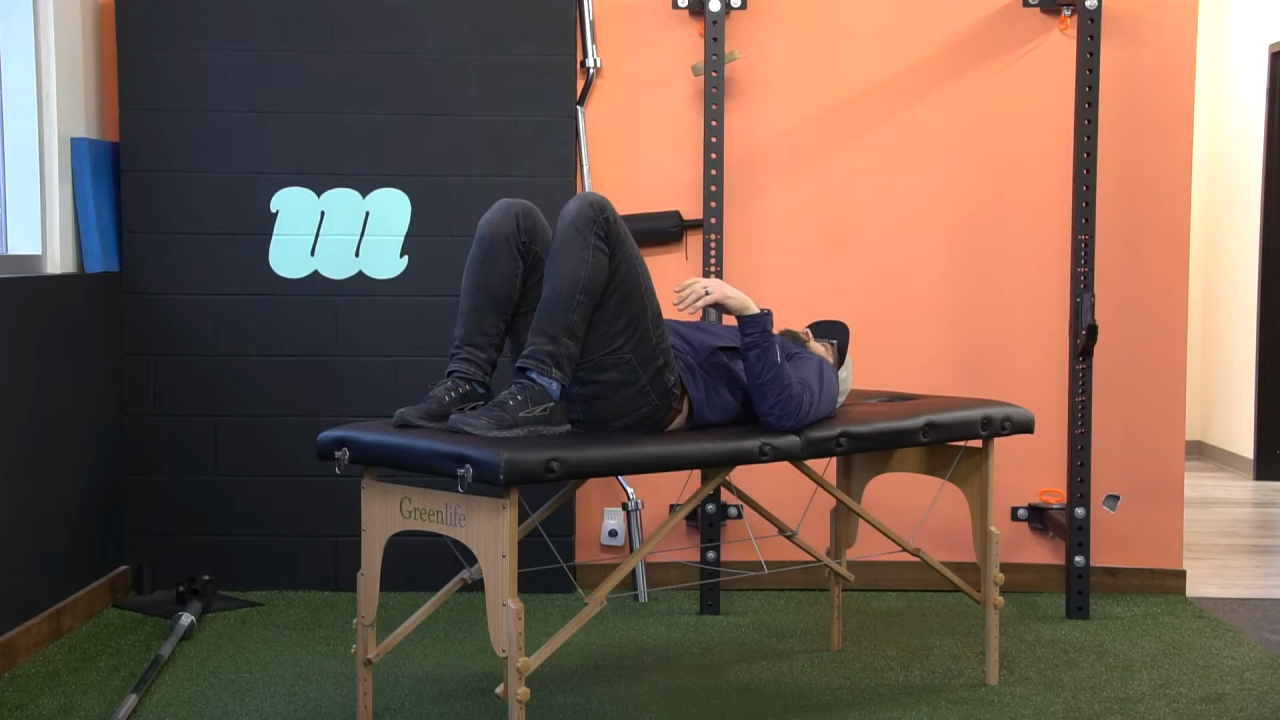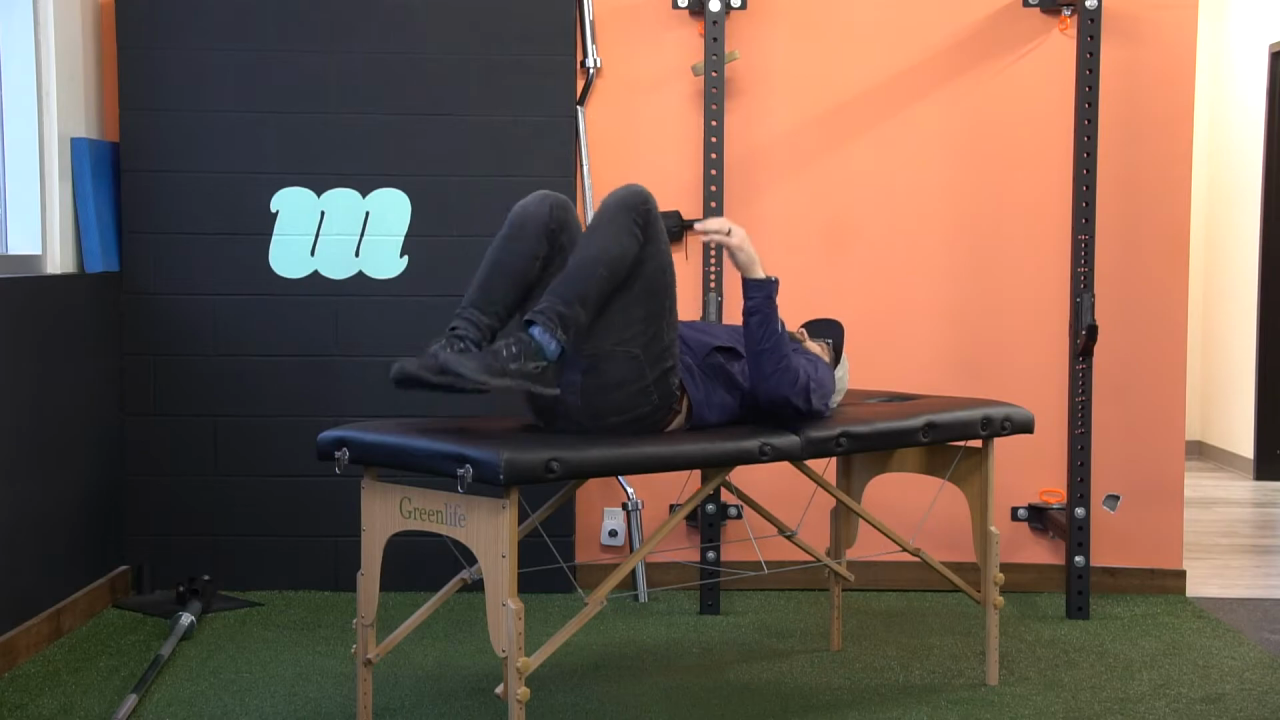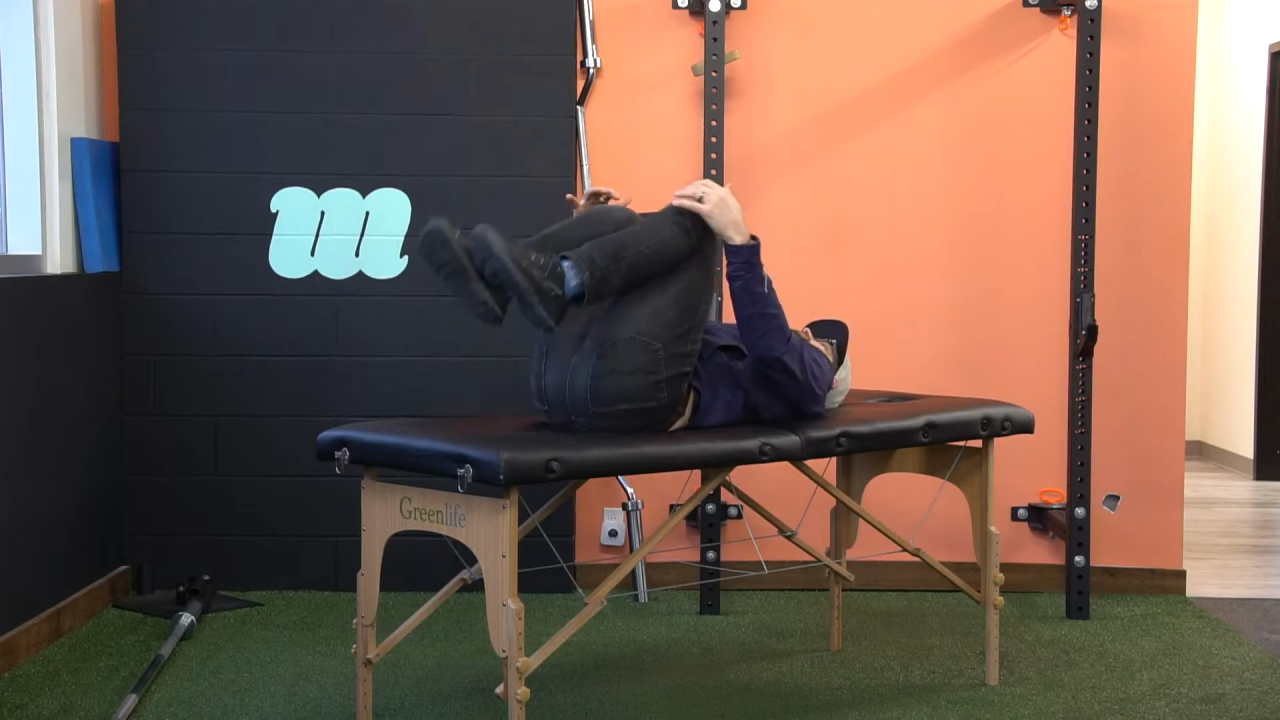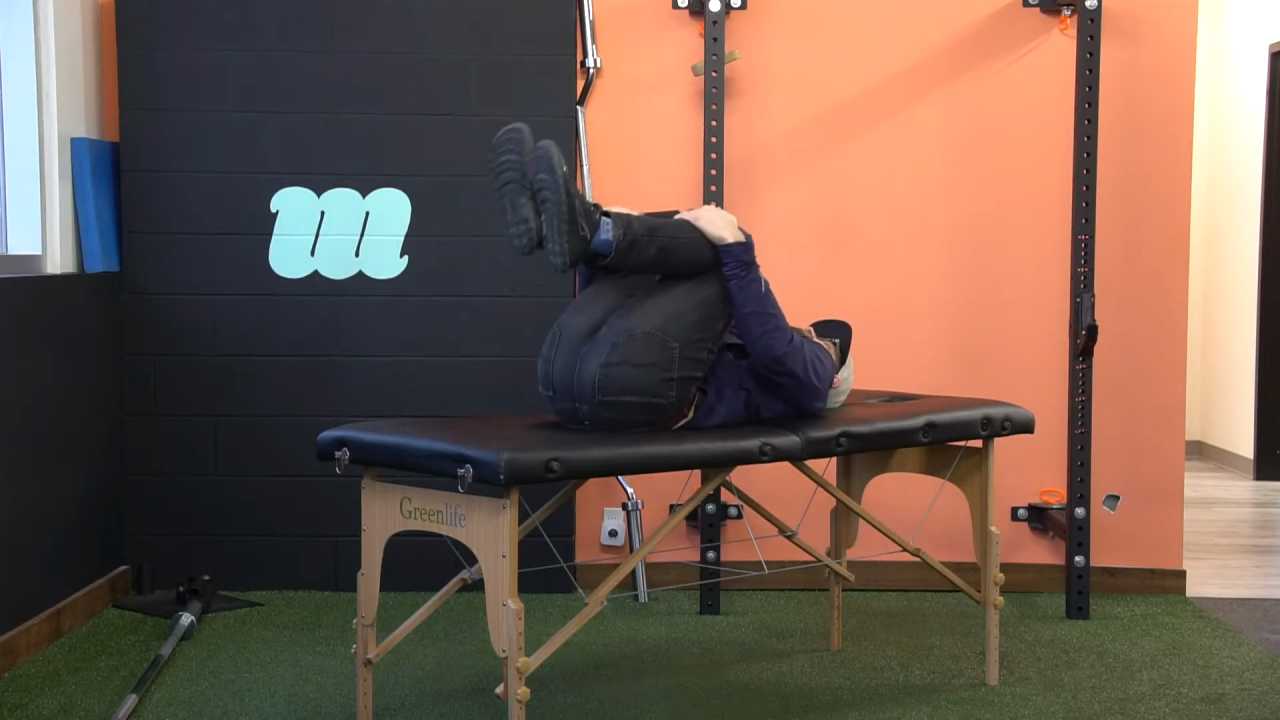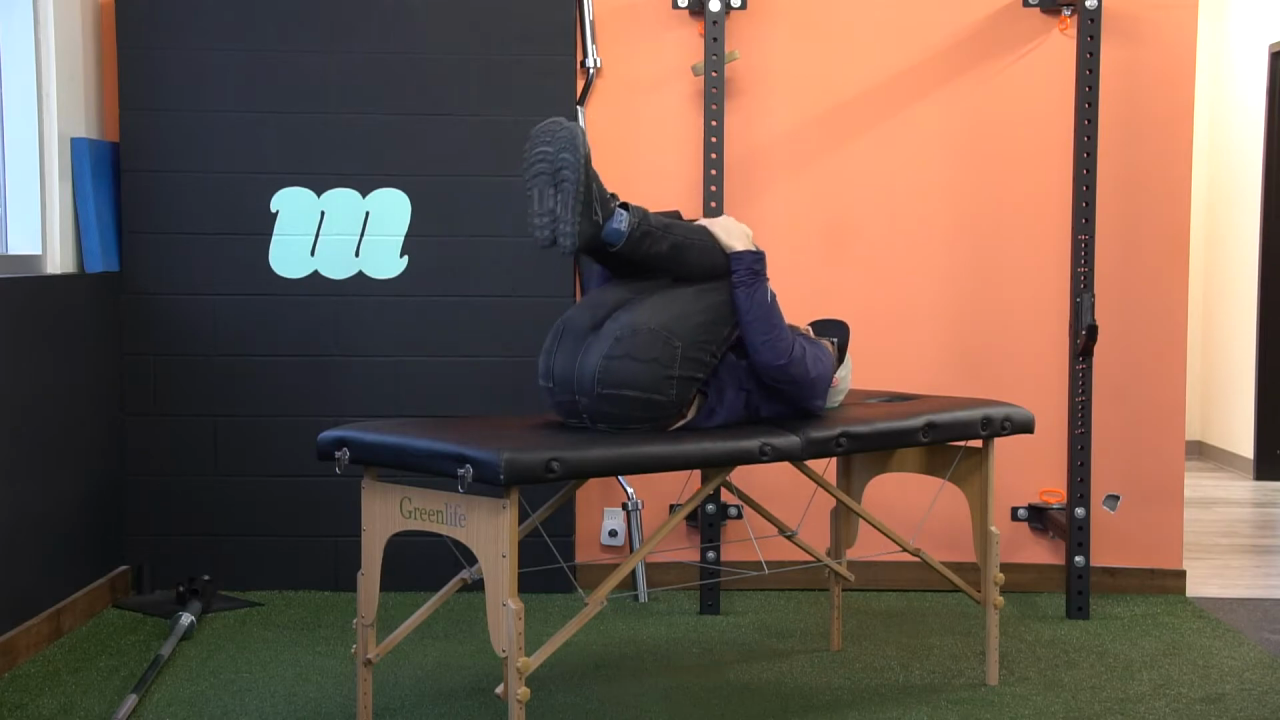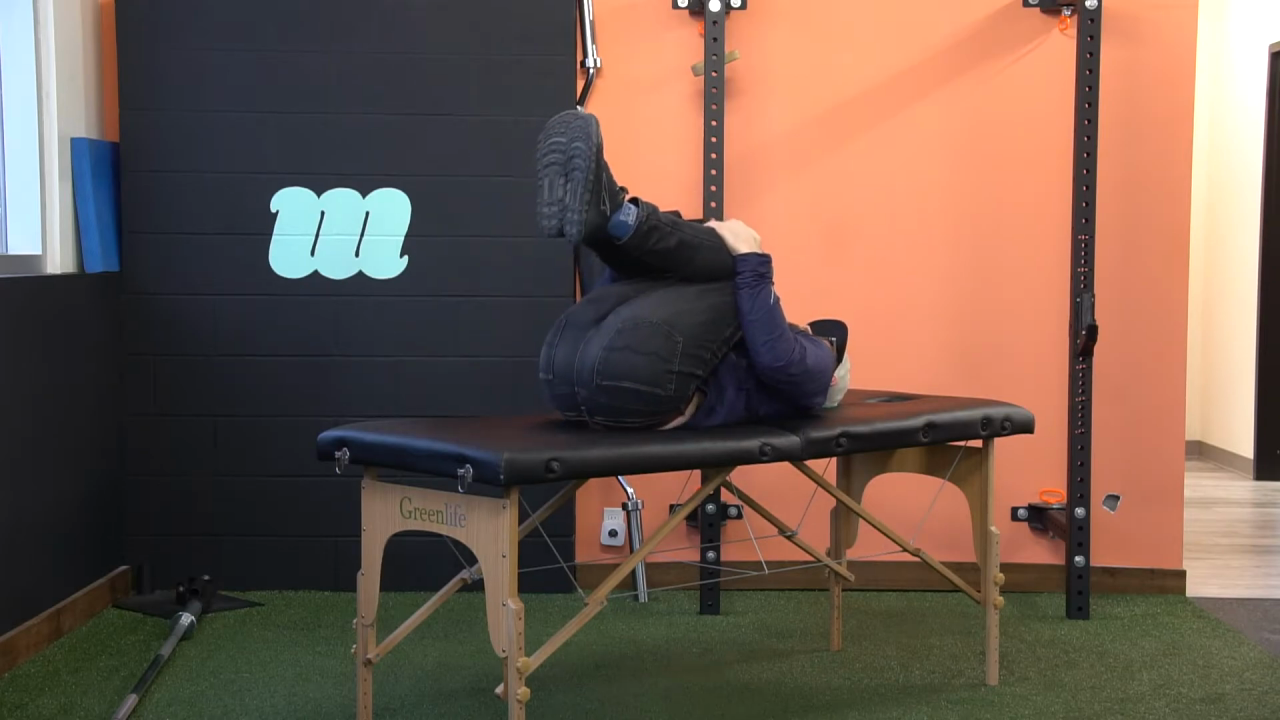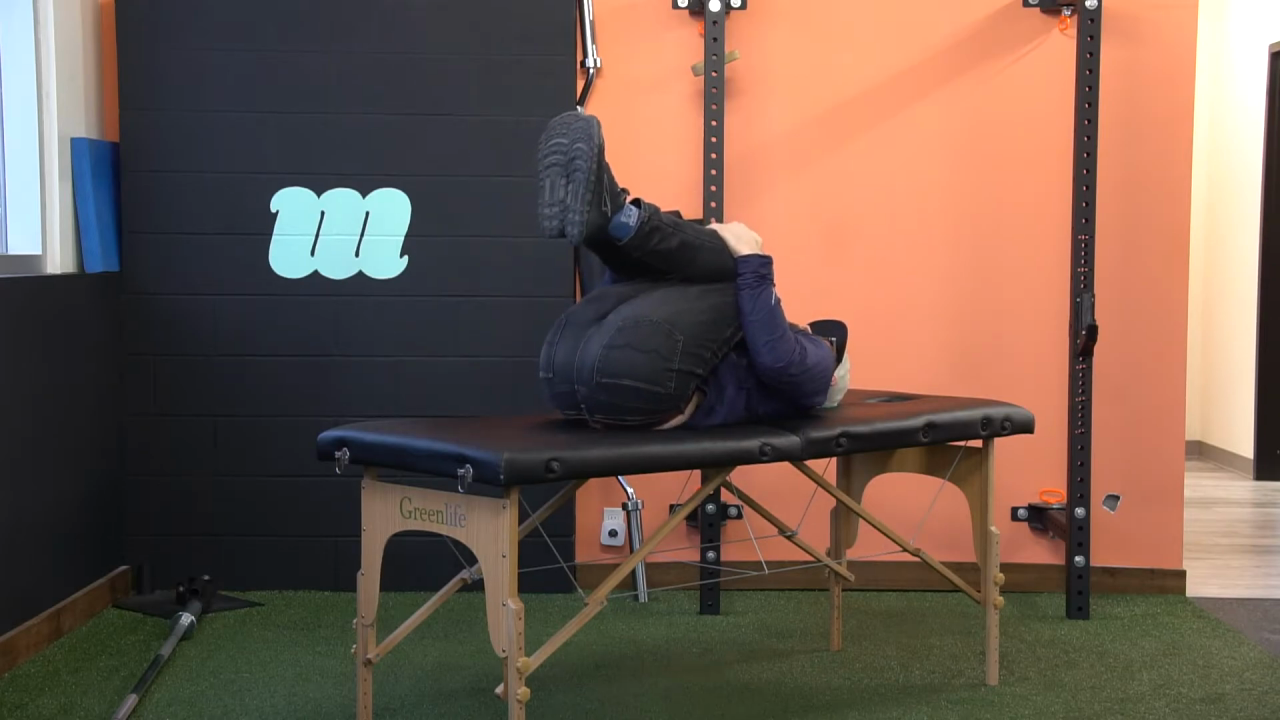
dt=0.3s
person 1, frame 1
left shoulder: (809, 371)
right shoulder: (728, 341)
left elbow: (781, 413)
left wrist: (749, 312)
left hip: (639, 395)
right hip: (576, 384)
left knee: (589, 212)
right knee: (512, 219)
left ankle: (537, 392)
right ankle: (465, 387)
person 1, frame 2
left shoulder: (809, 375)
right shoulder: (729, 343)
left elbow: (776, 387)
right elbow: (614, 323)
left wrist: (755, 275)
left hip: (633, 393)
right hip: (570, 384)
left knee: (632, 203)
right knee: (546, 210)
left ankle: (533, 357)
right ankle: (460, 350)
person 1, frame 3
left shoulder: (806, 380)
right shoulder: (726, 346)
left elbow: (772, 344)
left wrist: (741, 239)
right wrist: (590, 223)
left hip: (633, 390)
right hip: (566, 380)
left knee: (692, 226)
left ankle: (551, 278)
right ankle: (495, 278)
person 1, frame 4
left shoulder: (806, 380)
right shoulder: (730, 338)
left elbow: (772, 343)
left wrist: (733, 244)
left hip: (639, 386)
left knee: (728, 250)
left ankle: (589, 230)
right ankle: (554, 224)
person 1, frame 5
left shoulder: (812, 371)
right shoulder: (733, 346)
left elbow: (774, 357)
left wrist: (745, 257)
left hip: (639, 382)
left ankle: (601, 218)
right ankle: (593, 220)
person 1, frame 6
left shoulder: (812, 366)
right shoulder: (734, 348)
left elbow: (776, 358)
left wrist: (751, 260)
left hip: (639, 380)
left knee: (738, 263)
left ankle: (610, 211)
right ankle: (599, 212)
person 1, frame 7
left shoulder: (813, 364)
right shoulder: (735, 348)
left elbow: (776, 359)
left wrist: (751, 262)
left hip: (640, 379)
left knee: (739, 266)
left ankle: (609, 212)
right ankle: (603, 213)
